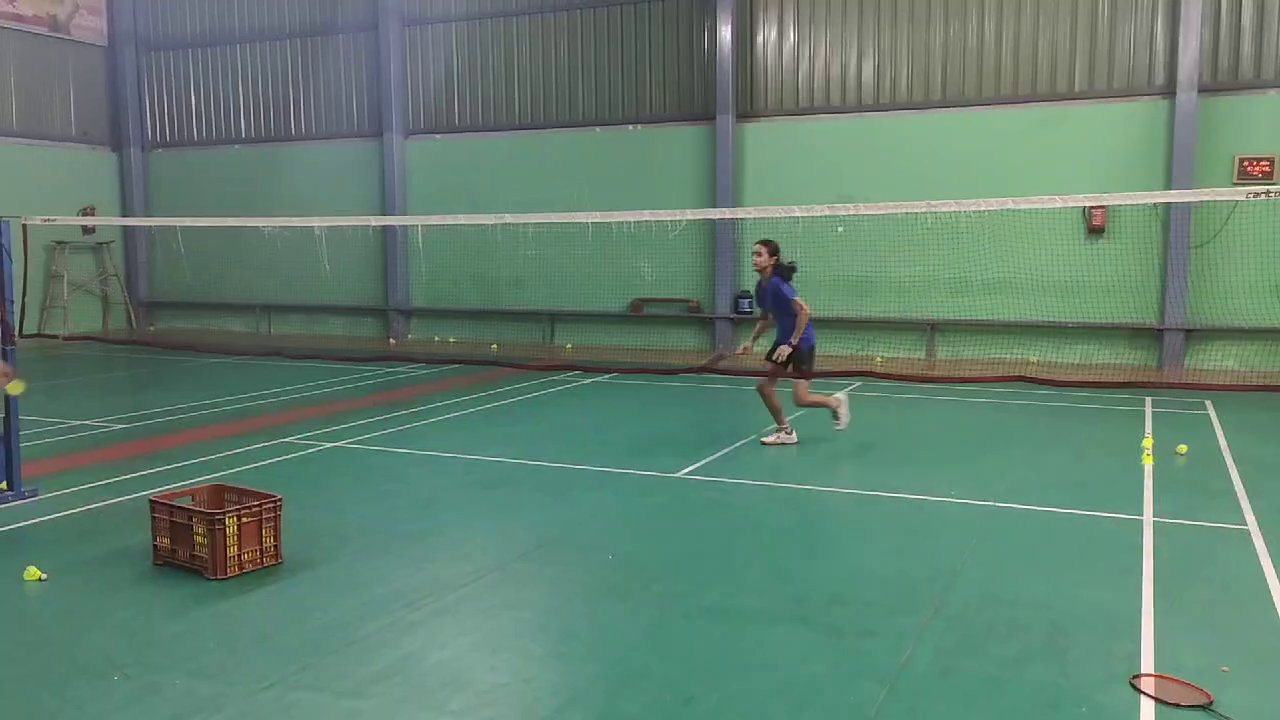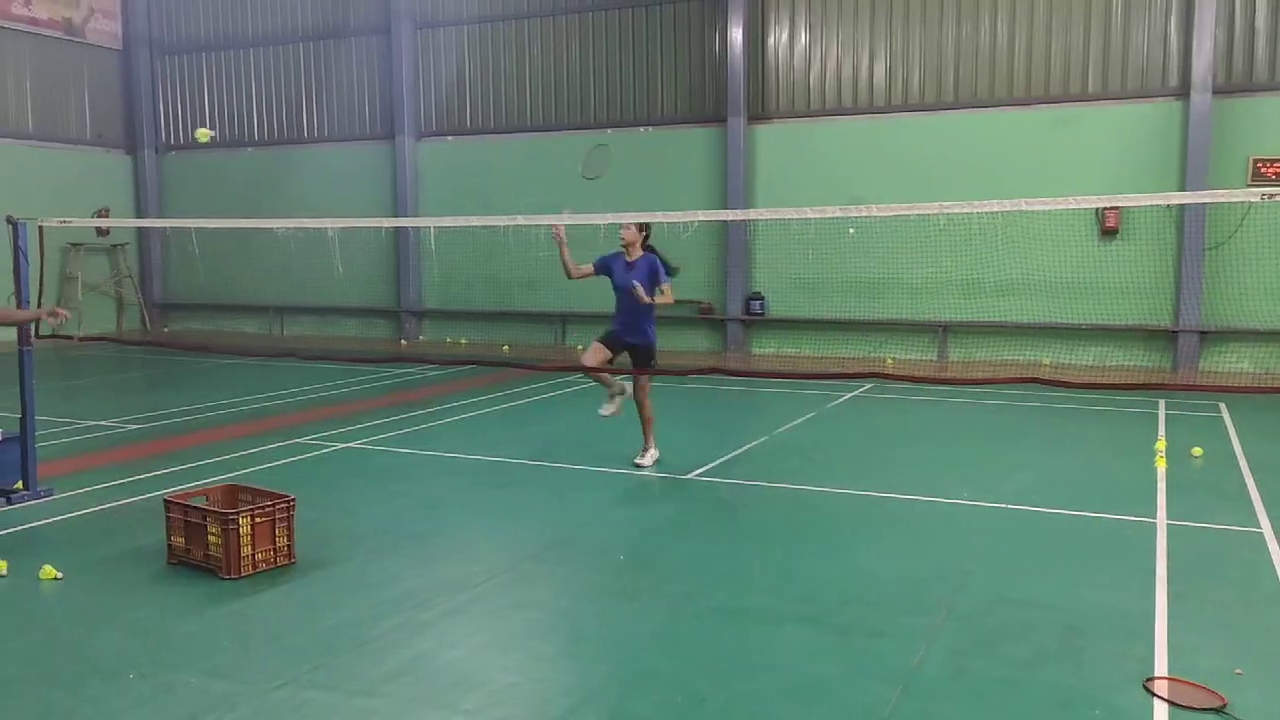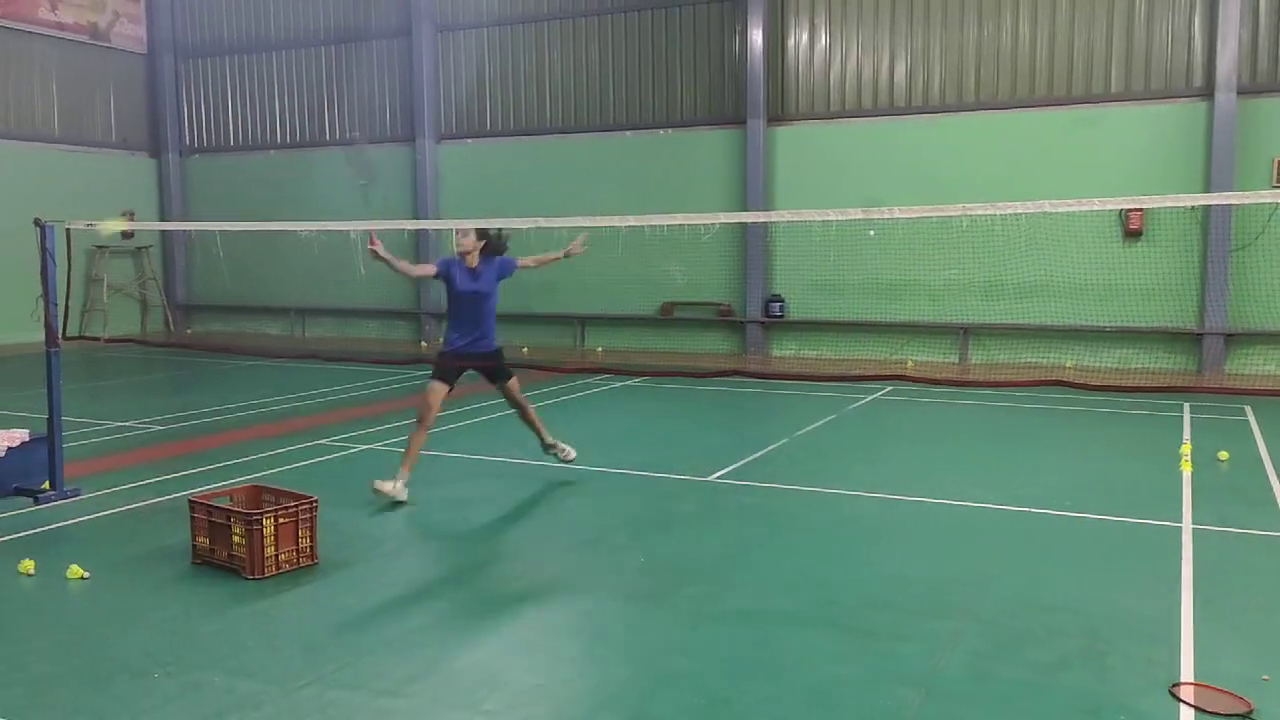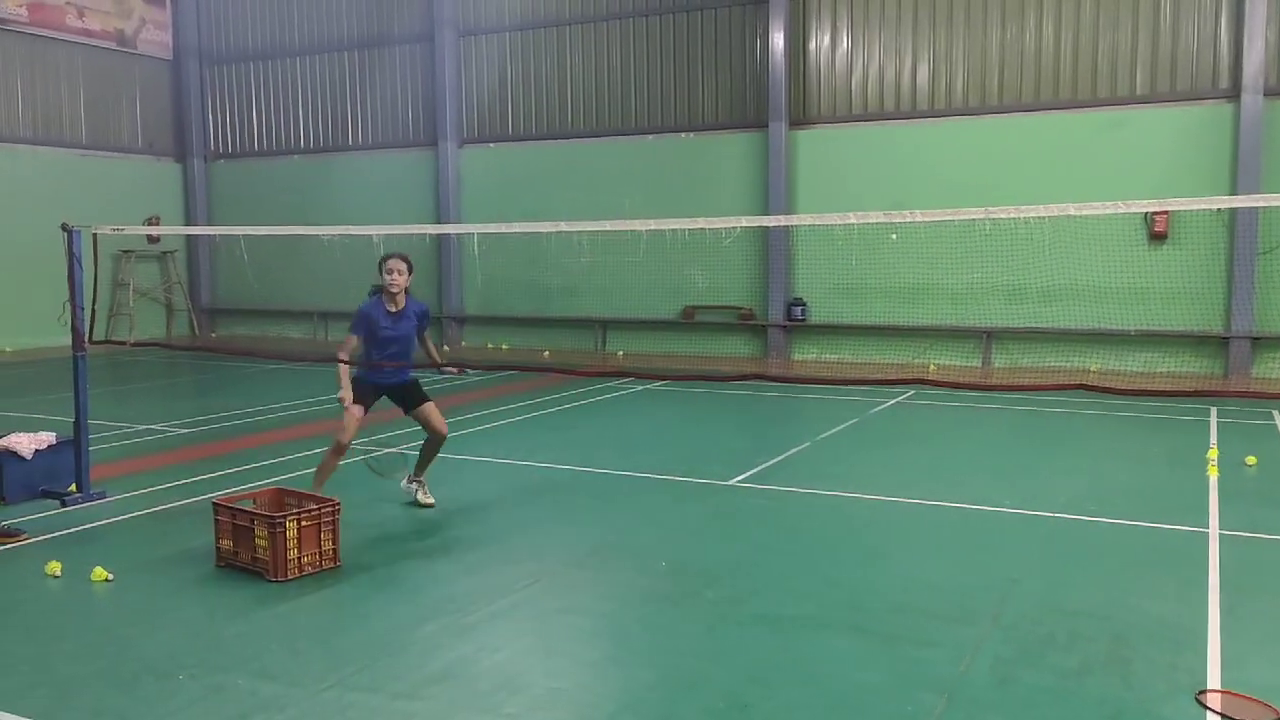
dt=0.4s
person 1, frame 1
left shoulder: (778, 284)
right shoulder: (761, 286)
left elbow: (804, 312)
left wrist: (791, 344)
right wrist: (751, 341)
left hip: (802, 342)
right hip: (783, 340)
left knee: (801, 399)
right knee: (763, 387)
left ankle: (836, 402)
right ankle: (785, 430)
person 1, frame 2
left shoulder: (652, 262)
right shoulder: (611, 260)
left elbow: (668, 298)
right elbow: (573, 273)
left wrist: (649, 300)
right wrist: (562, 244)
left hip: (643, 337)
right hip: (617, 331)
left knee: (641, 397)
right knee: (586, 363)
left ankle: (650, 448)
right ankle: (617, 388)
person 1, frame 3
left shoulder: (496, 266)
right shoulder: (450, 266)
left elbow: (530, 262)
right elbow: (412, 271)
left wrist: (565, 254)
right wrist: (384, 256)
left hip: (487, 349)
right hip: (455, 351)
left knee: (519, 402)
right knee: (426, 416)
left ankle: (549, 442)
right ankle: (400, 480)
person 1, frame 4
left shoulder: (419, 310)
right shoulder: (368, 311)
right elbow: (344, 353)
left wrist: (440, 366)
right wrist: (345, 386)
left hip: (403, 380)
right hip: (367, 381)
left knee: (440, 431)
right knee: (342, 441)
left ankle: (415, 480)
